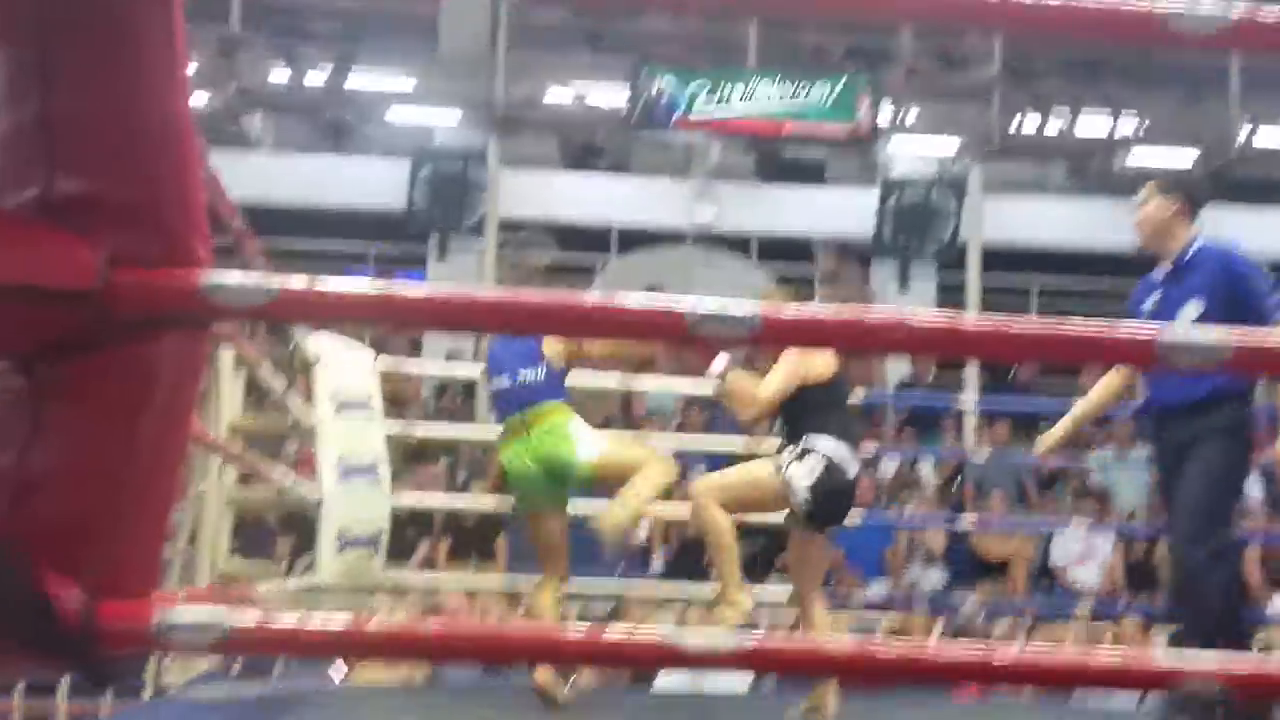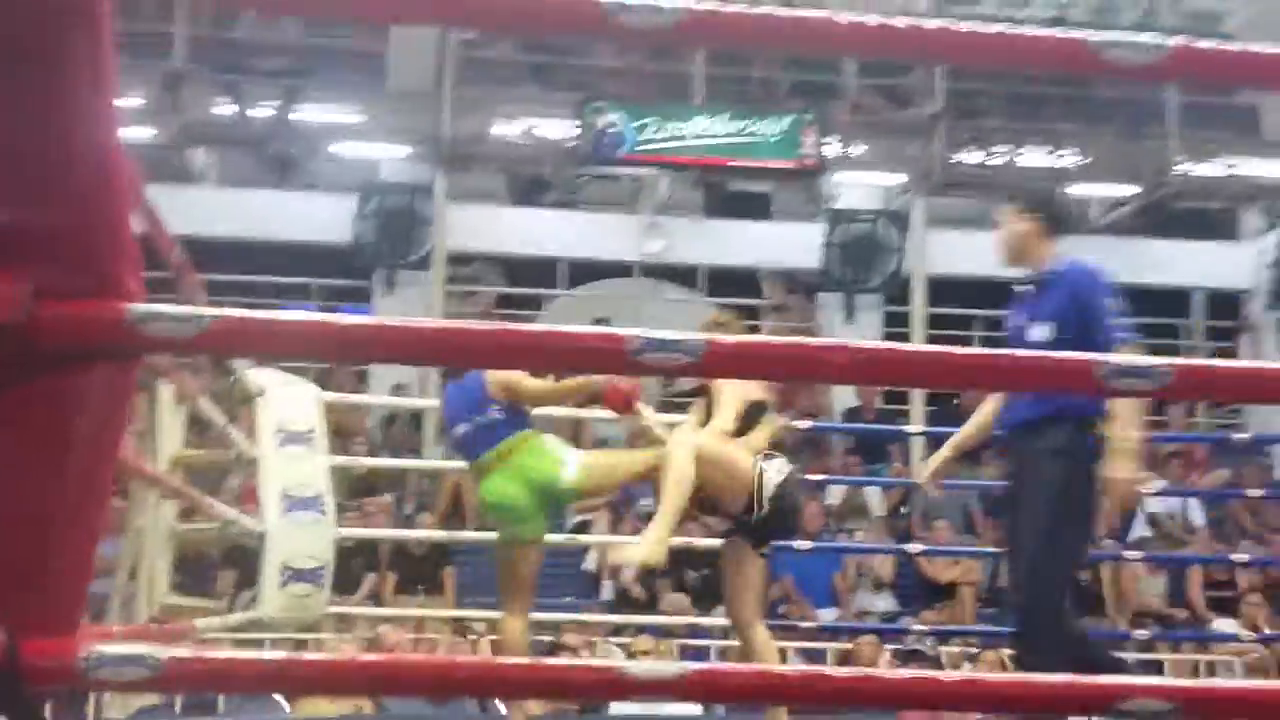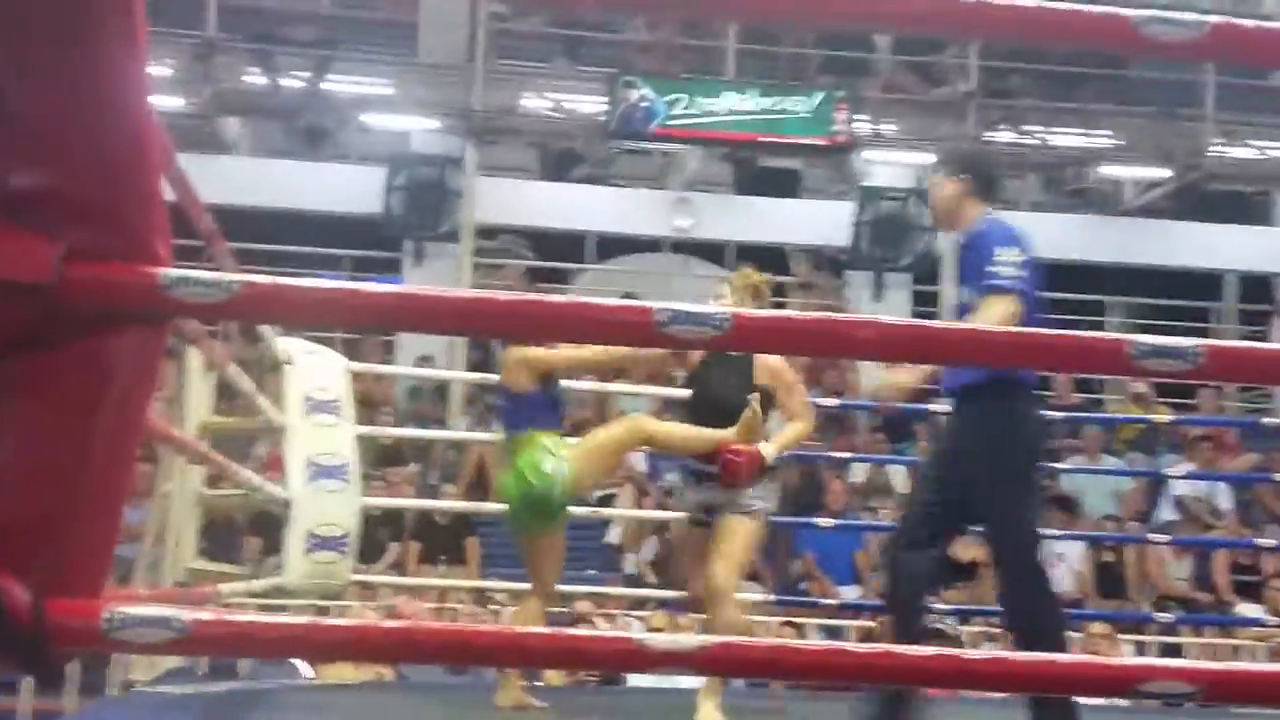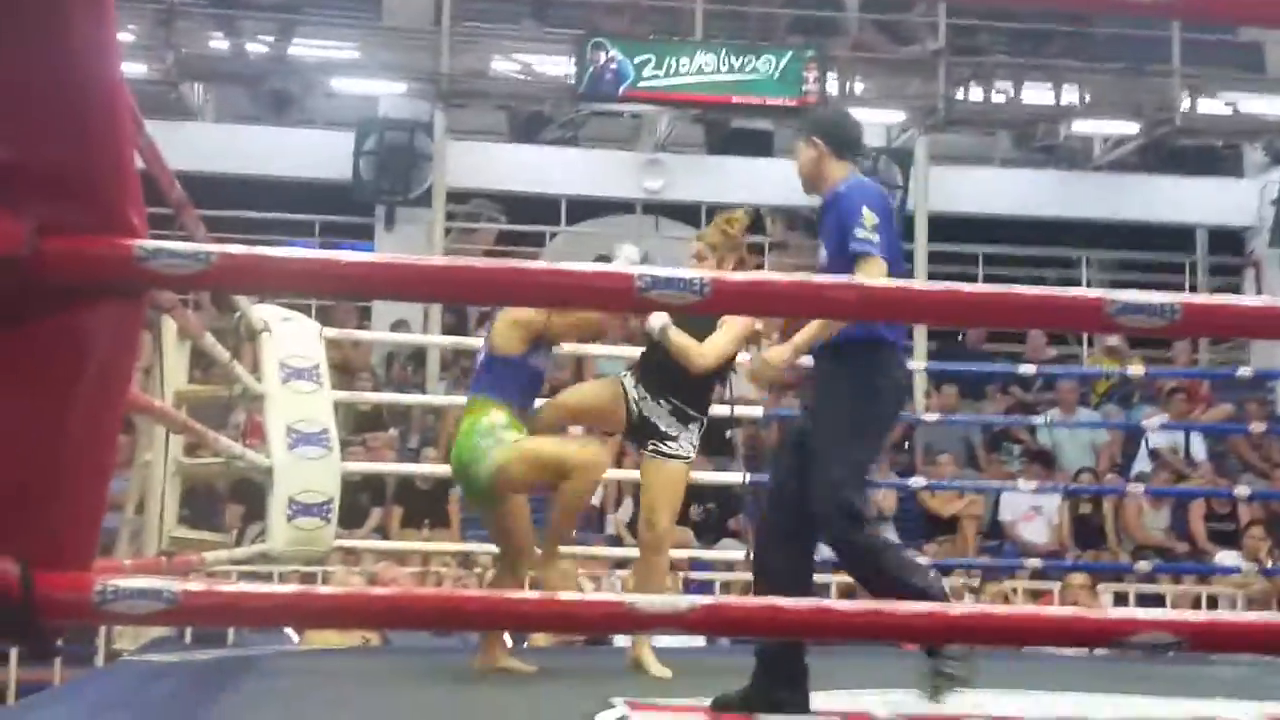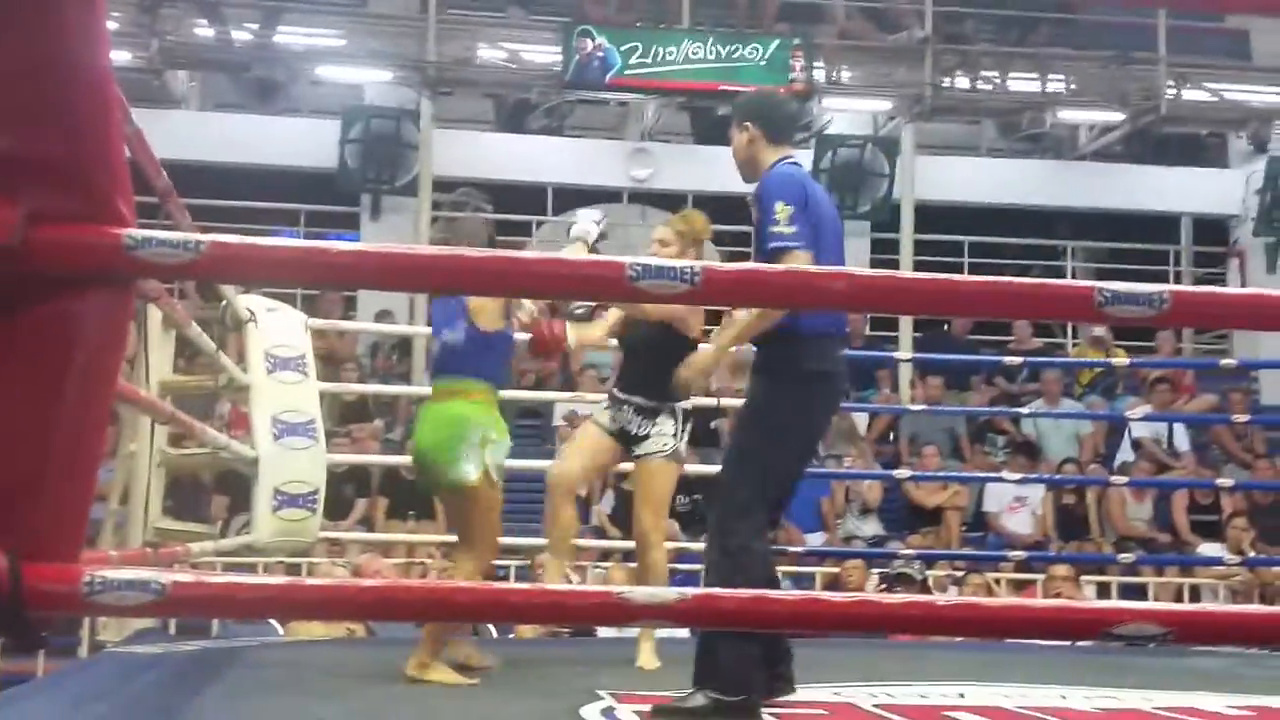
dt=0.3s
person 1, frame 1
left shoulder: (1227, 265)
right shoulder: (1147, 288)
right elbow: (1120, 375)
right wrist: (1063, 428)
left hip: (1219, 427)
right hip: (1168, 432)
left knee: (1193, 553)
right knee: (1204, 562)
person 1, frame 2
left shoulder: (1081, 283)
right shoulder: (1020, 305)
right elbow: (1001, 395)
left wrist: (1122, 452)
right wrist: (946, 453)
left hip: (1064, 449)
right hip: (1024, 451)
left knee: (1035, 596)
right knee: (1035, 597)
right ankle: (1116, 681)
person 1, frame 3
left shoulder: (999, 238)
right shoulder: (975, 248)
left elbow: (1000, 321)
left wrist: (918, 367)
left hip: (1000, 418)
right hip: (969, 421)
left knee: (1018, 574)
right knee: (908, 555)
person 1, frame 4
left shoulder: (857, 196)
right shoulder: (841, 207)
left elbow: (871, 286)
left wrist: (793, 345)
left hip: (861, 374)
right hip: (840, 376)
left knee: (836, 515)
right knee: (782, 524)
person 1, frame 5
left shoulder: (782, 185)
right shoulder: (812, 191)
left wrist: (716, 347)
right wrist: (743, 339)
left hip: (793, 366)
right hip: (815, 364)
left knee: (737, 516)
right knee: (751, 515)
right ankle: (765, 663)
person 2, frame 1
left shoulder: (802, 352)
right shoulder: (815, 360)
left elbow: (759, 401)
right elbow: (753, 408)
left wrist: (722, 370)
left hip: (818, 466)
right hip: (822, 466)
left knee: (704, 492)
right knee: (808, 592)
left ankle: (733, 597)
person 2, frame 2
left shoulder: (728, 377)
right shoulder: (707, 400)
left elbow: (722, 427)
left hip: (768, 482)
right hip: (751, 506)
left knee: (684, 442)
right knee: (745, 617)
left ankle: (655, 540)
person 2, frame 3
left shoulder: (767, 362)
right shoulder: (701, 351)
left elbow: (803, 422)
left wrist: (767, 450)
left hip: (746, 486)
right hip: (703, 481)
left knee: (722, 585)
right knee: (700, 590)
person 2, frame 4
left shoulder: (740, 315)
left elbow: (700, 361)
left wrist: (656, 323)
left hip: (678, 424)
right hip: (637, 393)
left knee: (656, 533)
right knee: (557, 410)
left ankle: (642, 644)
person 2, frame 5
left shoulder: (687, 302)
right shoulder: (639, 296)
left elbow: (650, 310)
right elbow: (601, 332)
right wrist: (565, 334)
left hip: (661, 418)
right hip: (620, 408)
left knee: (648, 531)
right knee: (560, 479)
left ankle: (647, 640)
right ankle: (553, 580)
person 3, frame 1
left shoulder: (498, 348)
right shoulder: (553, 341)
right elbow: (610, 352)
left hip: (522, 458)
right hip: (558, 439)
left knee: (554, 571)
right knee: (661, 466)
left ankle: (546, 669)
right ankle: (620, 512)
person 3, frame 2
left shoulder: (451, 400)
right shoulder: (497, 377)
right elbow: (546, 392)
right wrist: (600, 383)
left hip: (507, 493)
right hip: (543, 463)
left knee: (516, 606)
right knee: (651, 459)
person 3, frame 3
left shoulder: (545, 359)
right shoulder: (524, 357)
right elbow: (596, 359)
right wrist: (651, 345)
left hip: (526, 485)
right hip: (543, 469)
left knee: (542, 588)
right knee: (636, 428)
left ankle: (511, 685)
right ankle: (732, 436)
person 3, frame 4
left shoulder: (534, 335)
right shoulder: (520, 317)
left elbow: (587, 329)
right elbow: (591, 323)
left hip: (490, 446)
right hip: (486, 440)
left knee: (517, 555)
right knee: (591, 460)
left ankle: (492, 650)
right ankle: (552, 558)
person 3, frame 5
left shoulder: (444, 299)
right wrist: (583, 238)
left hip: (435, 423)
right hip: (467, 427)
left knee: (474, 546)
right knee: (479, 555)
left ankle: (449, 642)
right ankle: (424, 658)
